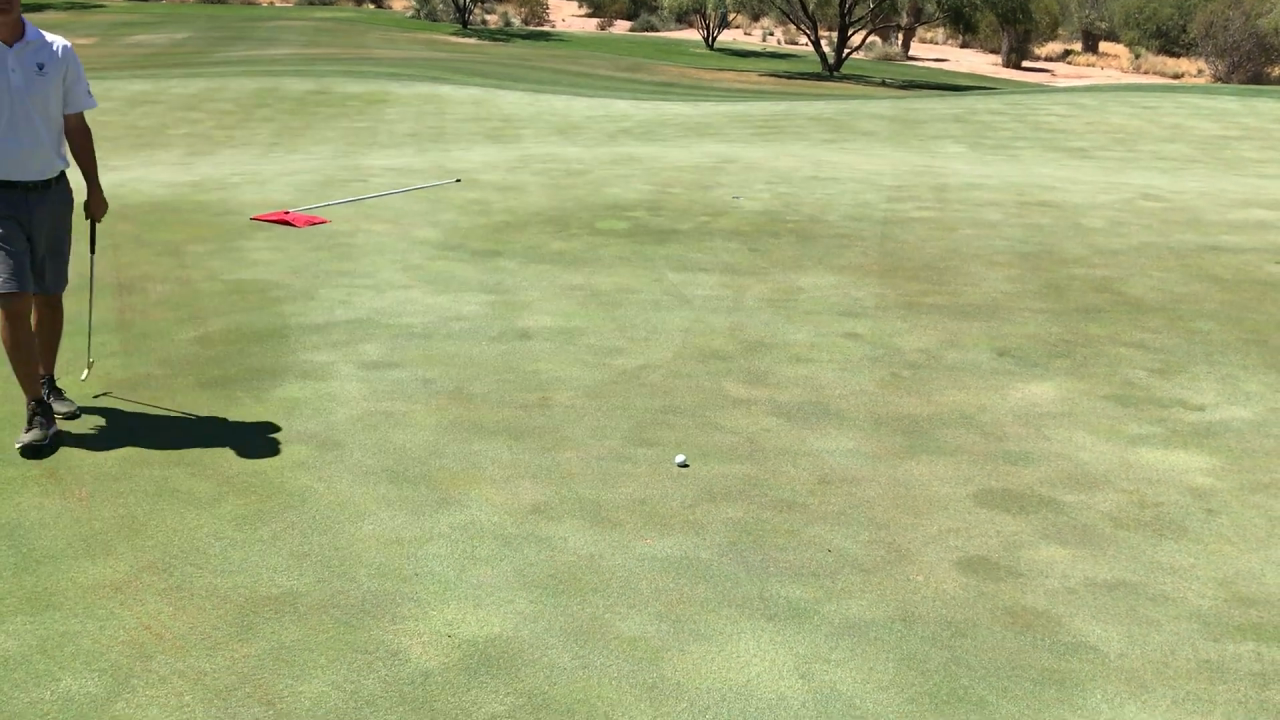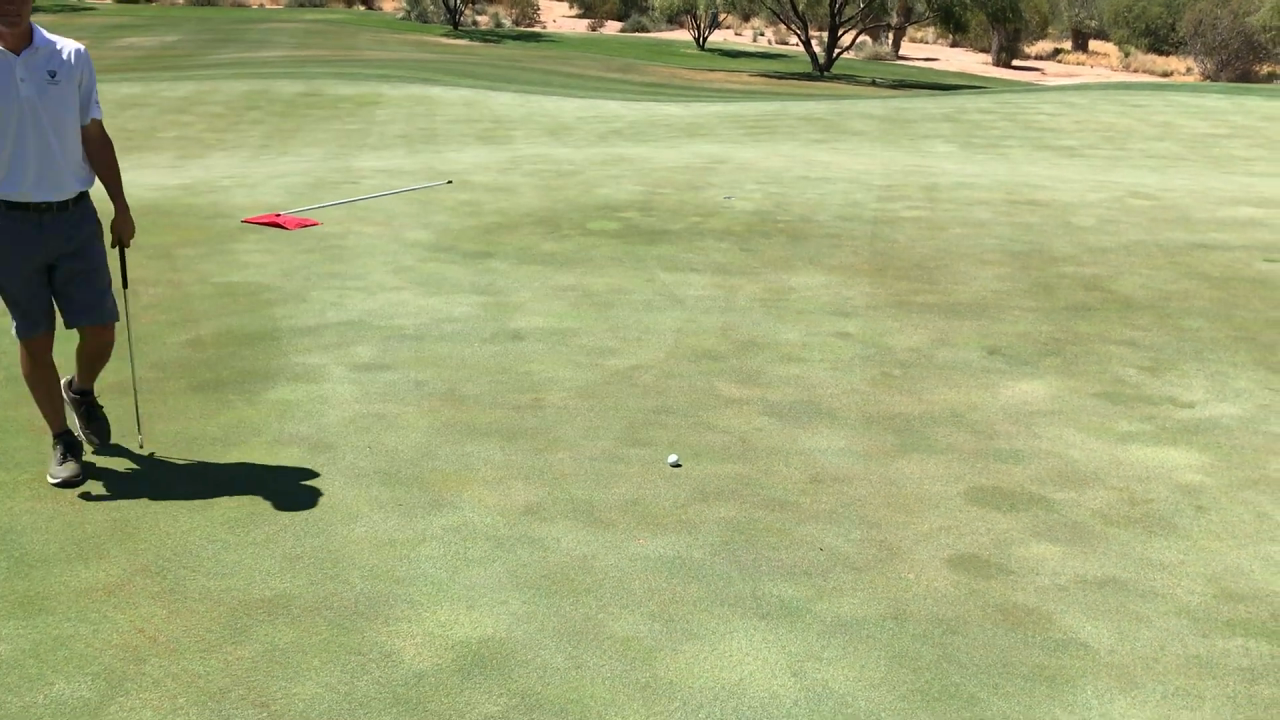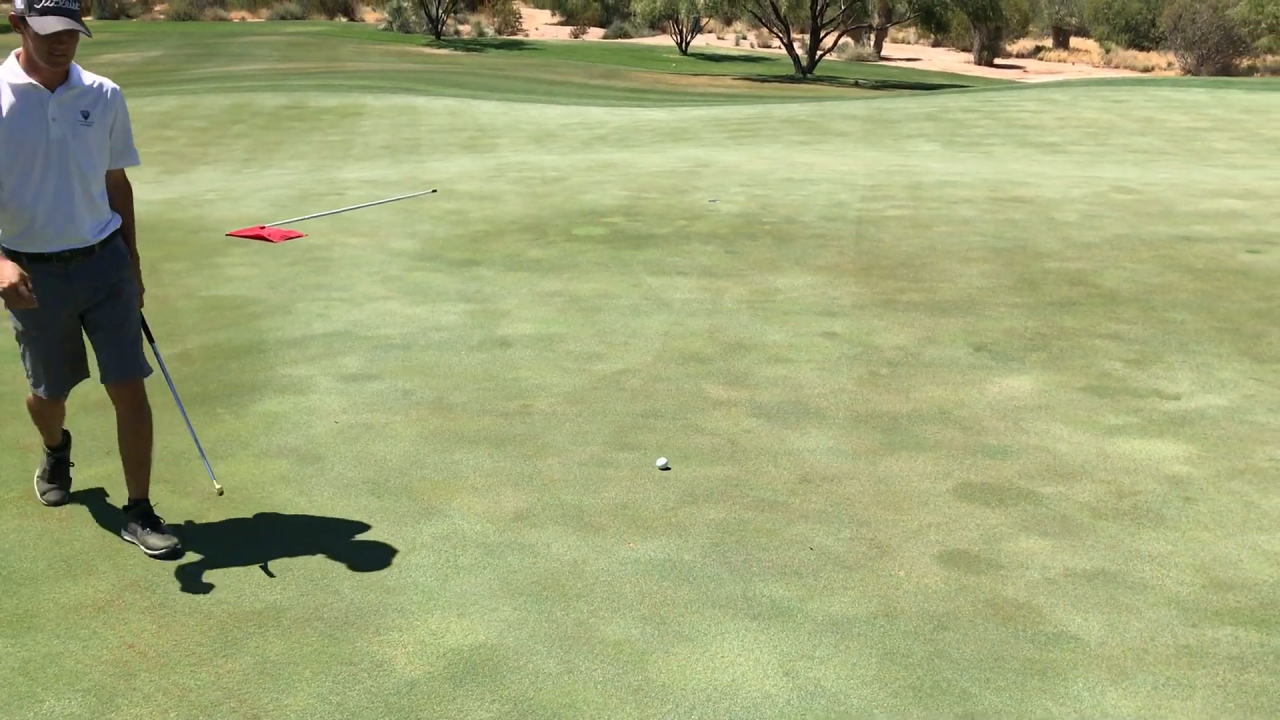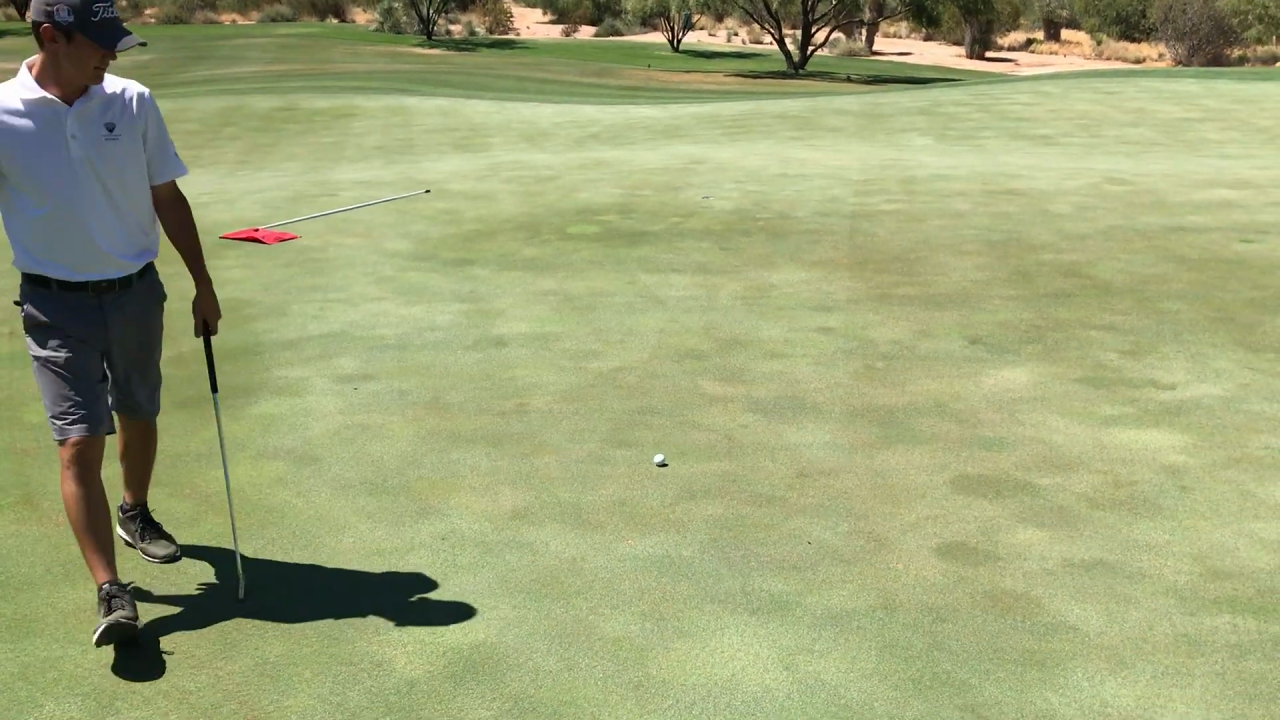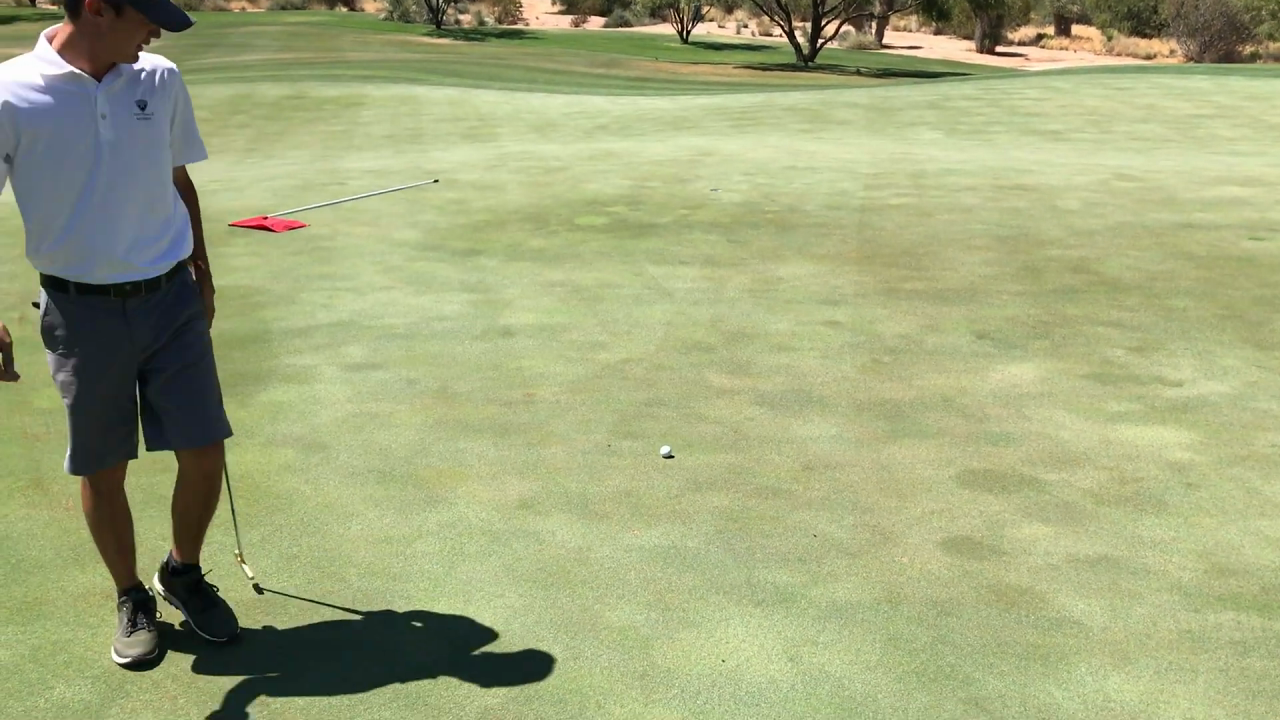
dt=0.4s
person 1, frame 1
left shoulder: (58, 51)
left elbow: (75, 125)
left wrist: (94, 188)
left hip: (51, 192)
left knee: (49, 299)
left ankle: (45, 381)
right ankle: (36, 407)
person 1, frame 2
left shoulder: (71, 57)
left elbow: (94, 138)
left wrist: (121, 209)
left hip: (74, 217)
left knee: (100, 330)
left ankle: (80, 389)
right ankle: (63, 440)
person 1, frame 3
left shoulder: (104, 96)
left wrist: (133, 262)
left hip: (104, 263)
left knee: (129, 388)
right knee: (48, 393)
left ankle: (138, 510)
right ankle: (56, 449)
person 1, frame 4
left shoulder: (134, 102)
left elbow: (168, 199)
left wrist: (204, 286)
left hip: (135, 294)
right hip: (56, 307)
left knee: (138, 419)
right knee: (79, 449)
left ankle: (135, 512)
right ankle: (114, 595)
person 1, frame 5
left shoulder: (160, 80)
left wrist: (204, 278)
left hip: (169, 299)
right hip: (82, 312)
left knee: (205, 451)
right knee: (103, 470)
left ankle: (184, 574)
right ankle: (132, 599)
